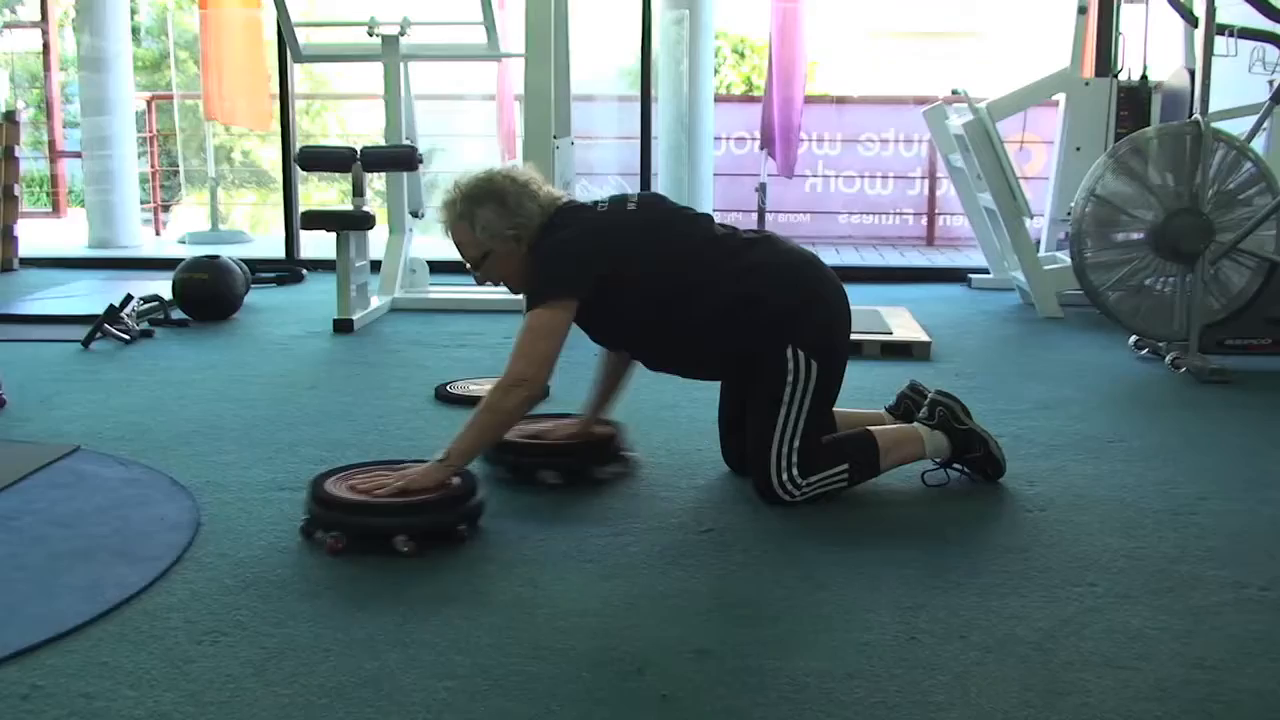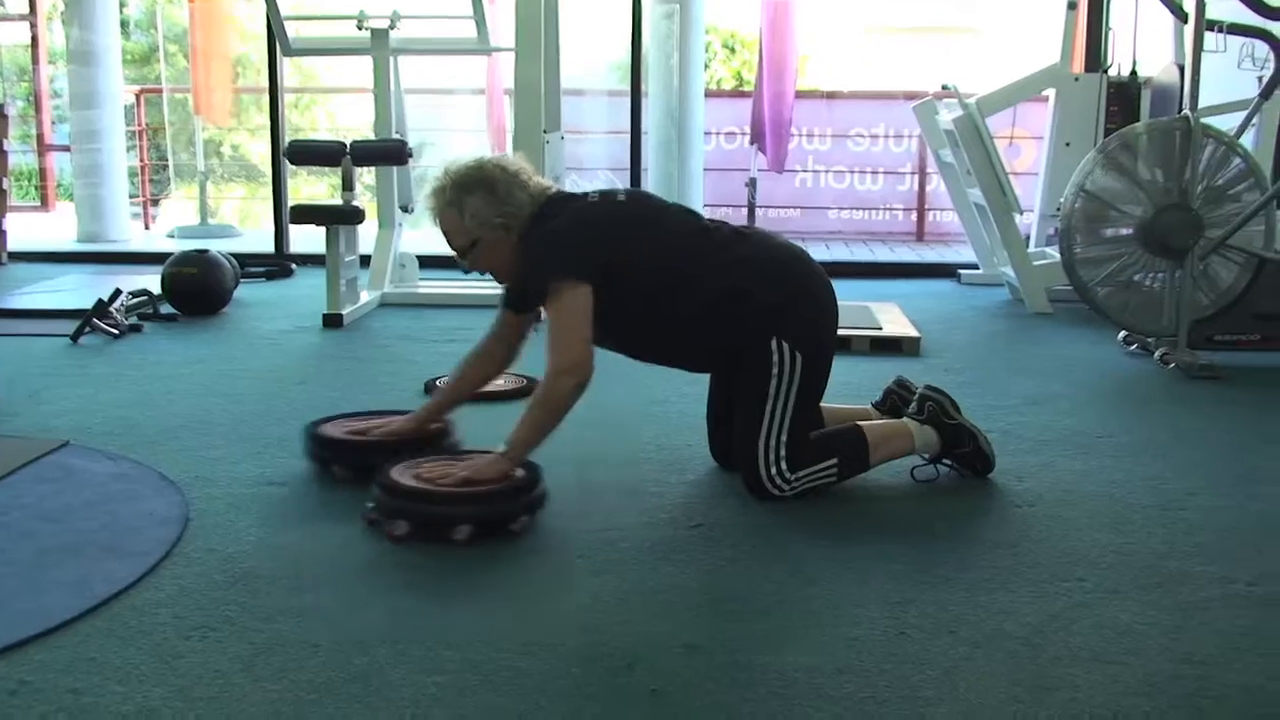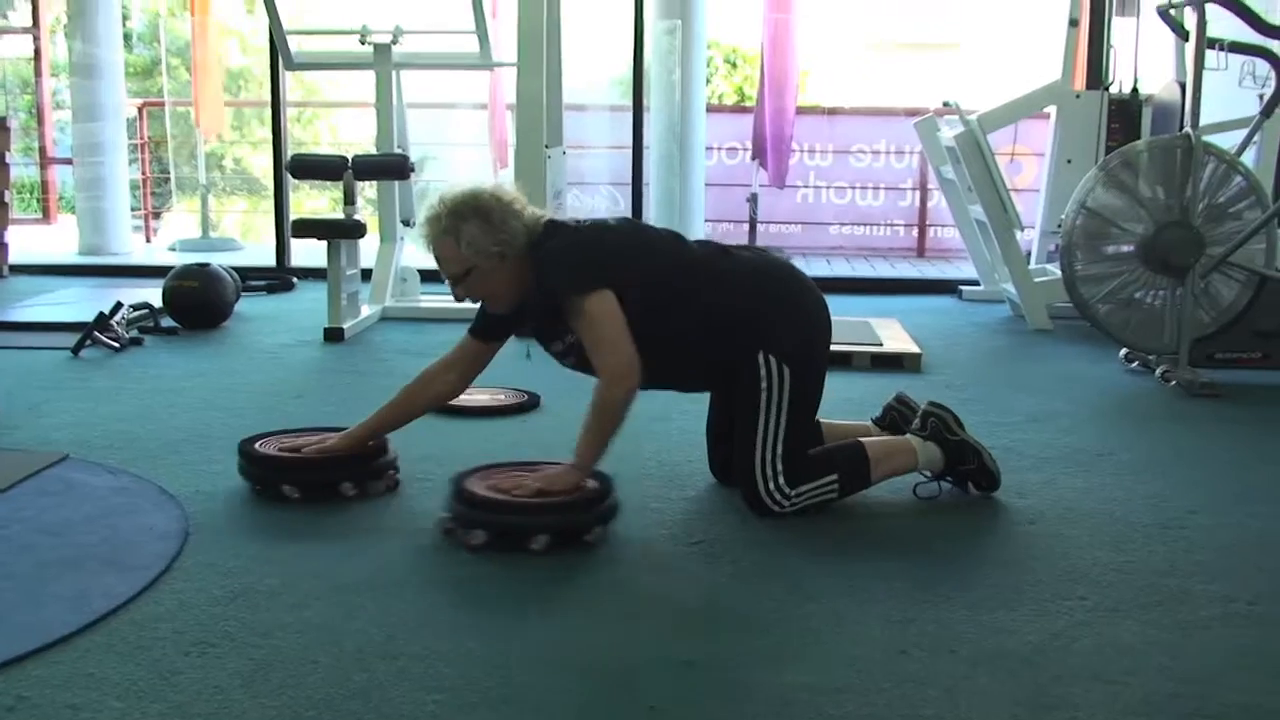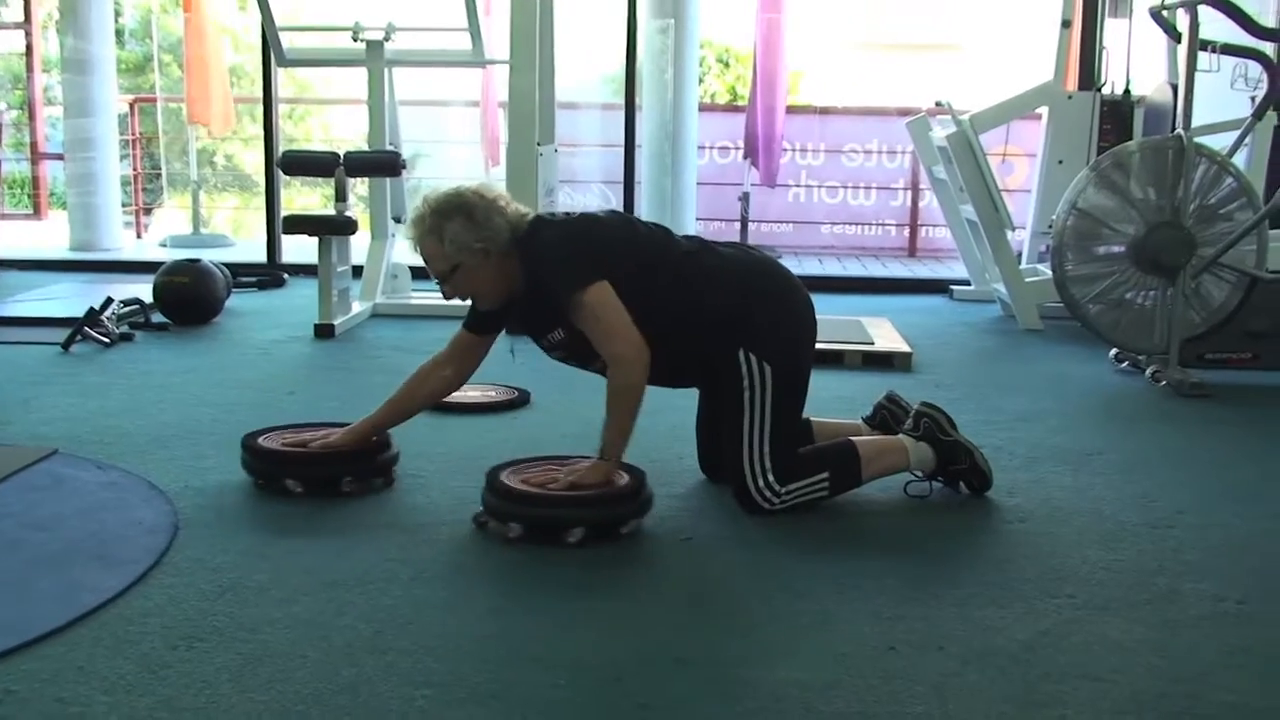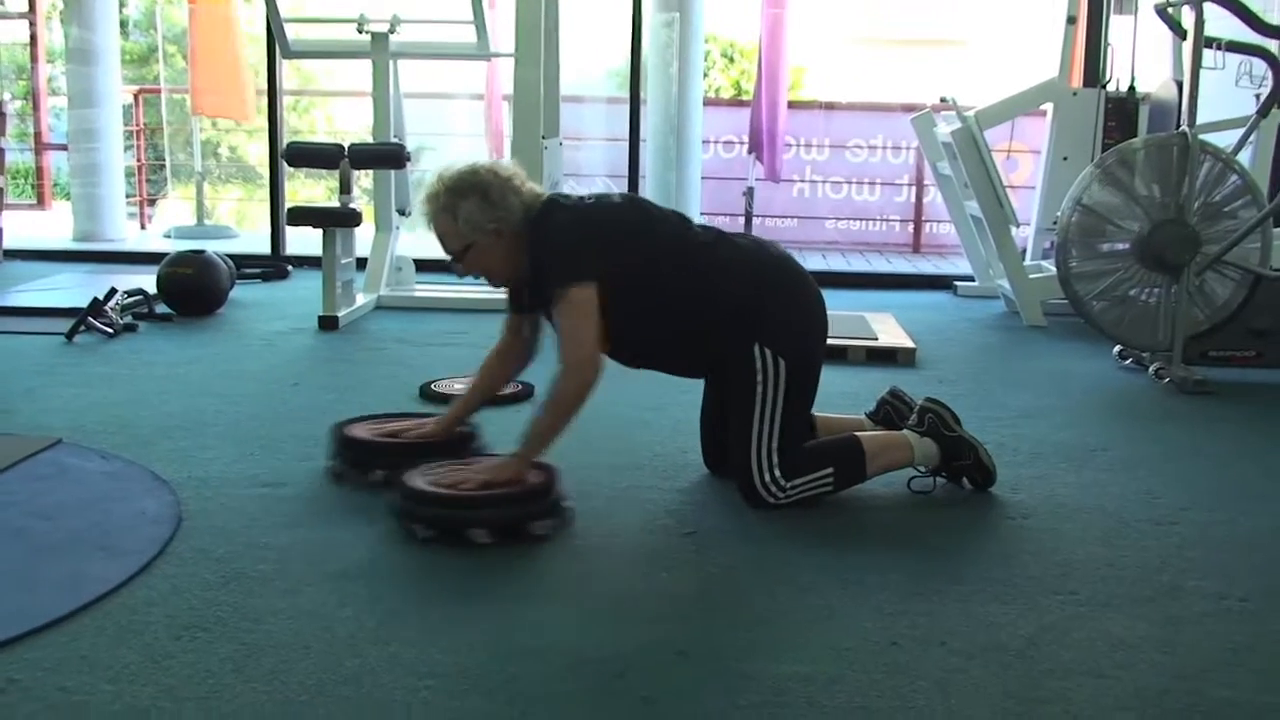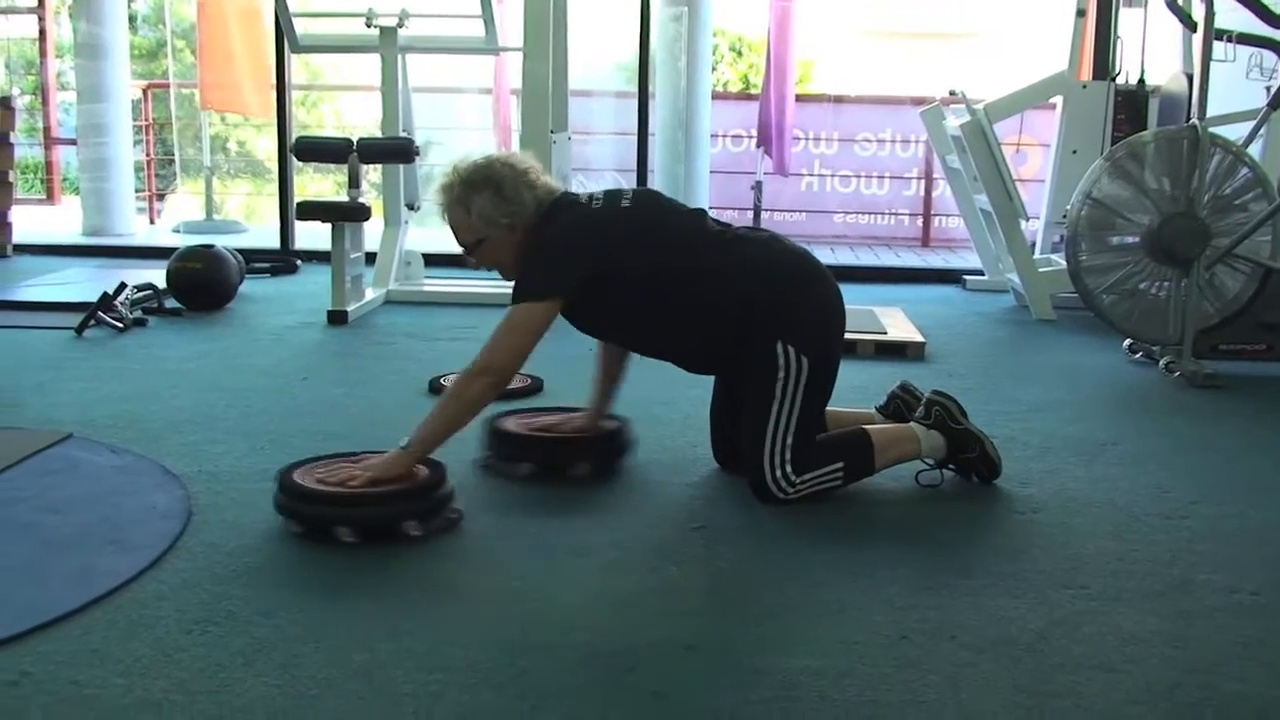
dt=0.3s
person 1, frame 1
left shoulder: (564, 251)
right shoulder: (576, 236)
left elbow: (522, 383)
right elbow: (629, 329)
left wrist: (442, 468)
right wrist: (593, 414)
left hip: (800, 317)
right hip: (770, 315)
left knee: (781, 478)
right knee: (743, 454)
left ankle: (939, 437)
right ankle: (909, 411)
person 1, frame 2
left shoulder: (561, 239)
right shoulder: (546, 240)
left elbow: (569, 372)
right elbow: (497, 345)
left wrist: (506, 460)
right wrist: (422, 417)
left hip: (787, 309)
right hip: (758, 308)
left knee: (770, 473)
right knee: (731, 450)
left ankle: (927, 434)
right ankle: (895, 407)
person 1, frame 3
left shoulder: (566, 261)
right shoulder: (519, 288)
left elbow: (620, 374)
right elbow: (447, 375)
left wrist: (578, 470)
right wrist: (353, 437)
left hip: (780, 323)
right hip: (751, 330)
left knee: (773, 489)
right knee: (732, 466)
left ankle: (928, 450)
right ankle: (897, 423)
person 1, frame 4
left shoulder: (555, 253)
right shoulder: (509, 282)
left elbow: (630, 358)
right elbow: (446, 369)
left wrist: (608, 462)
right wrist: (357, 434)
left hip: (762, 320)
right hip: (737, 325)
left knee: (762, 487)
right knee: (722, 462)
left ankle: (920, 450)
right ankle: (886, 423)
person 1, frame 5
left shoulder: (559, 240)
right shoulder: (539, 244)
left elbow: (581, 369)
right elbow: (513, 348)
left wrist: (520, 459)
right wrist: (454, 417)
left hip: (774, 317)
right hip: (757, 314)
left knee: (769, 480)
right knee: (726, 459)
left ankle: (927, 447)
right ankle: (890, 419)
person 1, frame 6
left shoulder: (561, 244)
right shoulder: (574, 227)
left elbow: (491, 372)
right elbow: (623, 318)
left wrist: (403, 457)
right wrist: (597, 409)
left hip: (792, 310)
right hip: (768, 308)
left knee: (776, 475)
right knee: (734, 452)
left ankle: (932, 439)
right ankle: (901, 411)
